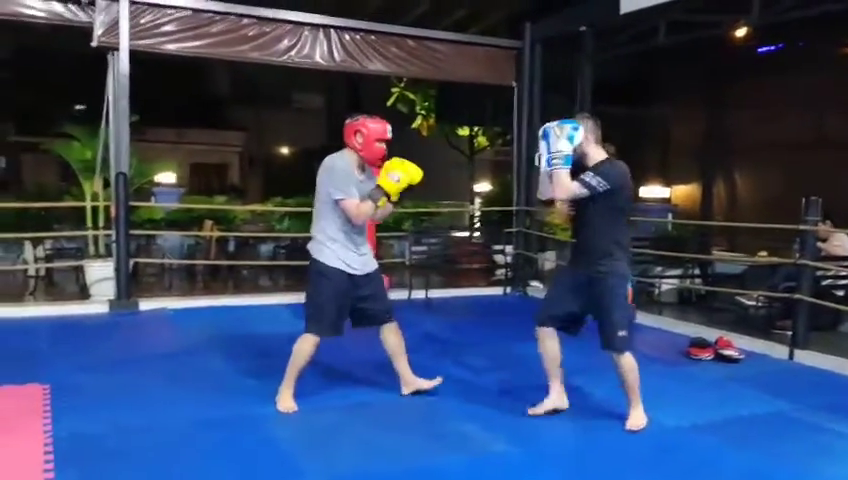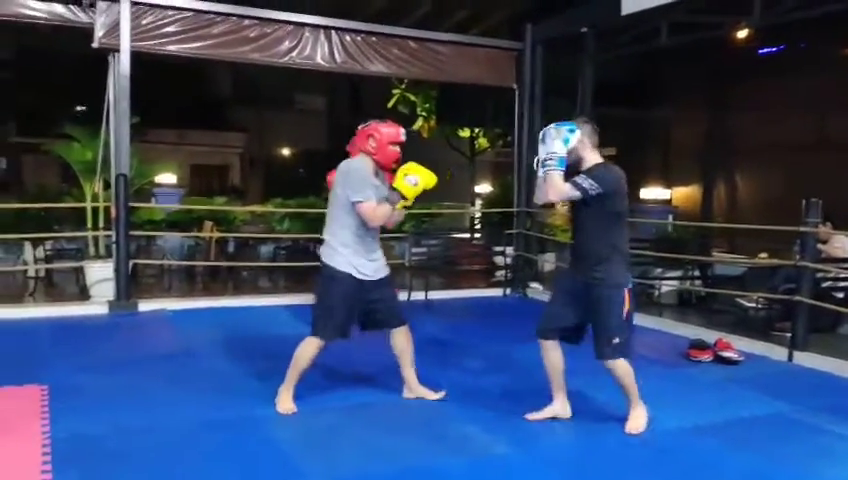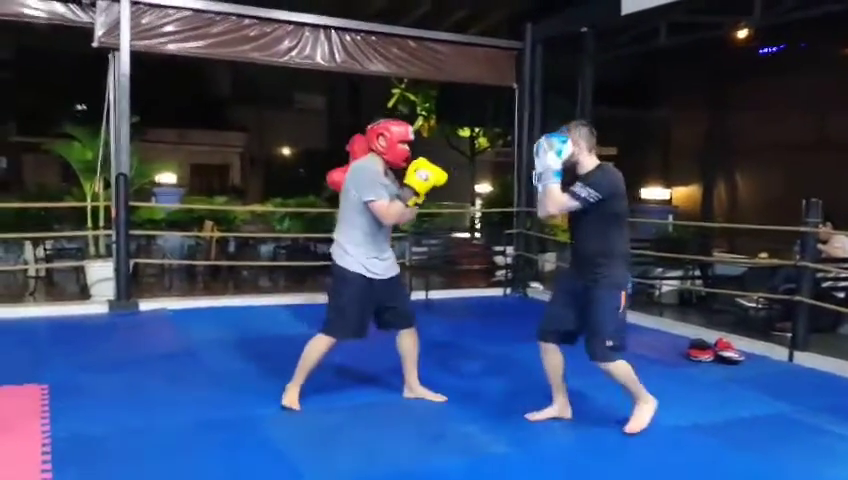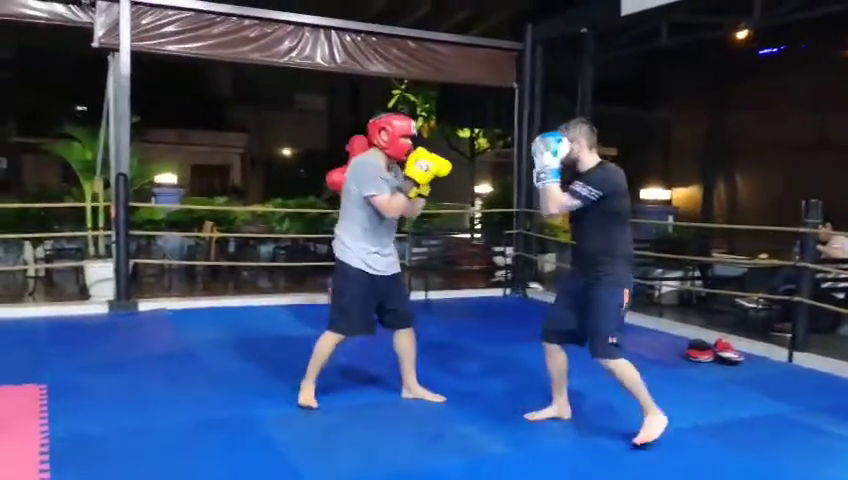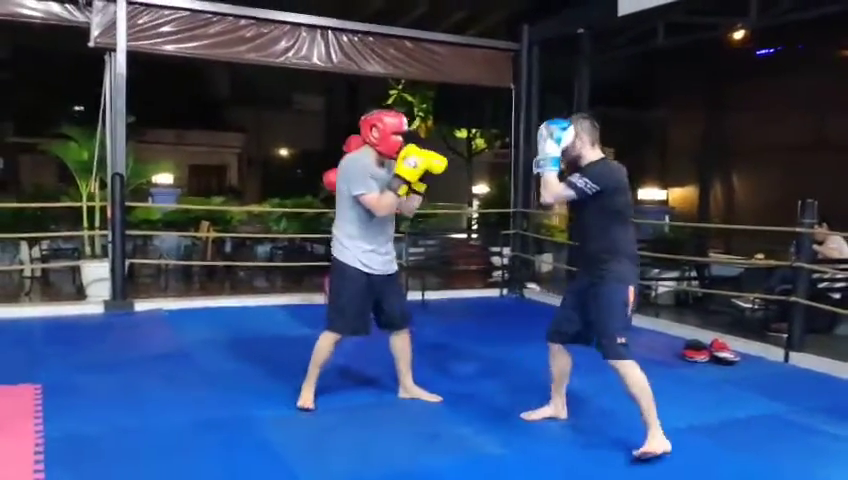
dt=0.1s
person 1, frame 1
left shoulder: (614, 172)
right shoulder: (584, 173)
left elbow: (562, 192)
right elbow: (545, 193)
left wrist: (561, 153)
right wrist: (549, 154)
left hip: (609, 272)
right hip: (578, 265)
left knee: (617, 347)
right knee: (545, 323)
left ankle: (636, 407)
right ankle: (557, 395)
person 1, frame 2
left shoulder: (609, 175)
right shoulder: (579, 176)
left elbow: (553, 195)
right elbow: (541, 197)
left wrist: (553, 154)
right wrist: (548, 157)
left hip: (608, 278)
right hip: (578, 273)
left knee: (610, 353)
right knee: (547, 335)
left ankle: (637, 405)
right ankle: (560, 404)
person 1, frame 3
left shoulder: (606, 178)
right shoulder: (580, 181)
left elbow: (554, 206)
right elbow: (544, 210)
left wrist: (551, 165)
right wrist: (545, 169)
left hip: (607, 280)
right hip: (578, 275)
left knee: (603, 356)
right knee: (547, 338)
left ankle: (644, 400)
right ankle: (561, 404)
person 1, frame 4
left shoulder: (605, 176)
right shoulder: (583, 179)
left elbow: (554, 207)
right elbow: (548, 209)
left wrist: (548, 164)
right wrist: (546, 171)
left hip: (609, 278)
right hip: (581, 275)
left knee: (606, 353)
right knee: (552, 338)
left ankle: (654, 414)
right ankle: (560, 405)
person 1, frame 5
left shoulder: (607, 172)
right shoulder: (587, 174)
left elbow: (549, 196)
right elbow: (551, 196)
left wrist: (549, 153)
right wrist: (548, 158)
left hip: (614, 276)
right hip: (588, 274)
left knee: (616, 354)
right knee: (557, 339)
left ankle: (656, 432)
right ankle: (557, 404)
person 2, frame 1
left shoulder: (367, 170)
right shoulder: (335, 166)
left elbow: (376, 215)
right elbow: (357, 215)
left wrist: (395, 190)
right wrist: (384, 187)
left hip: (361, 261)
right hip: (331, 263)
left knee: (387, 319)
right knee: (316, 331)
left ankle: (407, 380)
right ankle: (286, 389)
person 2, frame 2
left shoulder: (378, 176)
right shoulder: (353, 170)
left elbow: (391, 220)
right elbow: (375, 218)
left wrist: (409, 192)
right wrist: (400, 192)
left hip: (373, 268)
right hip: (342, 267)
left knee: (399, 323)
right knee: (322, 334)
left ankle: (412, 385)
right ankle: (286, 391)
person 2, frame 3
left shoulder: (388, 175)
right shoulder: (364, 170)
left elbow: (403, 219)
right elbow: (388, 216)
left wrist: (419, 191)
right wrist: (412, 188)
left hip: (383, 267)
right hip: (353, 267)
left knee: (407, 323)
right knee: (333, 333)
left ankle: (413, 386)
right ankle: (293, 387)
person 2, frame 4
left shoulder: (394, 168)
right shoulder: (364, 165)
left elbow: (411, 212)
right elbow: (389, 210)
left wrist: (425, 181)
right wrist: (412, 179)
left hip: (386, 264)
right hip: (355, 263)
left knee: (404, 323)
right knee: (339, 330)
left ankle: (410, 386)
right ankle: (308, 384)
person 2, frame 5
left shoulder: (389, 166)
right shoulder: (355, 163)
left elbow: (408, 208)
right elbow: (380, 208)
left wrist: (419, 178)
right wrist: (403, 177)
left hip: (383, 263)
right hip: (352, 262)
left knee: (400, 324)
right knee: (337, 329)
left ankle: (407, 386)
right ankle: (308, 387)
